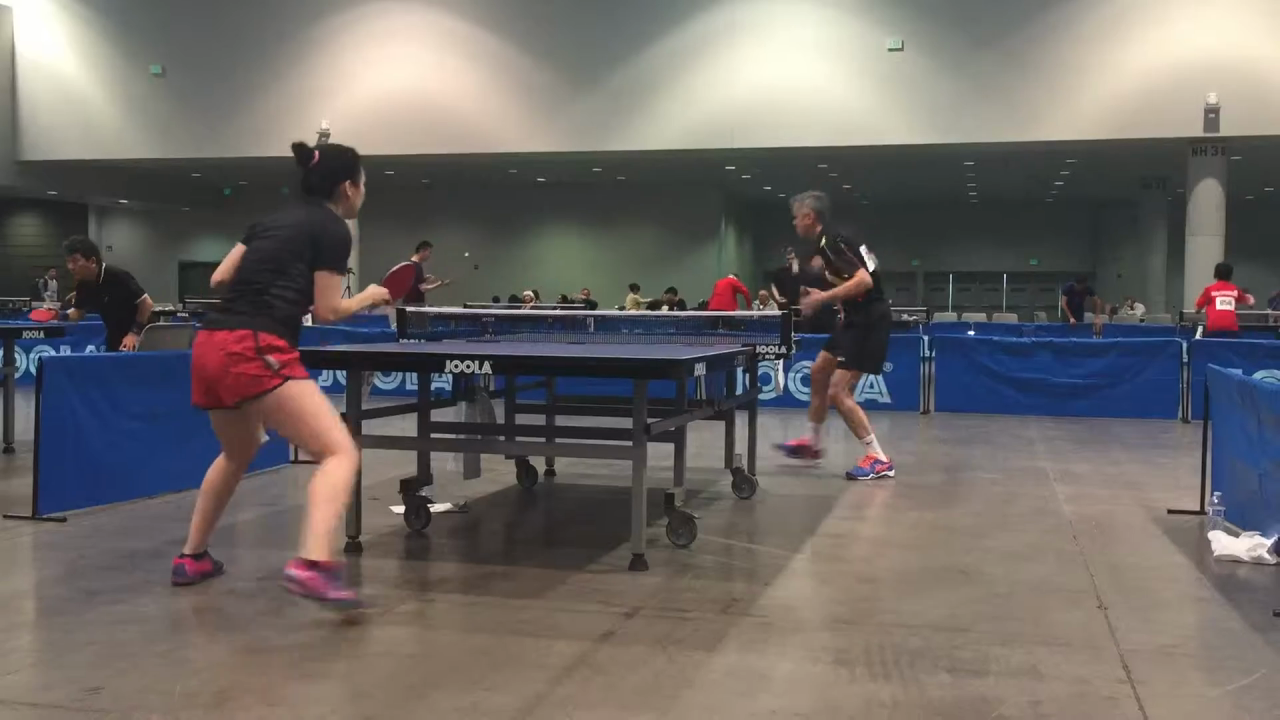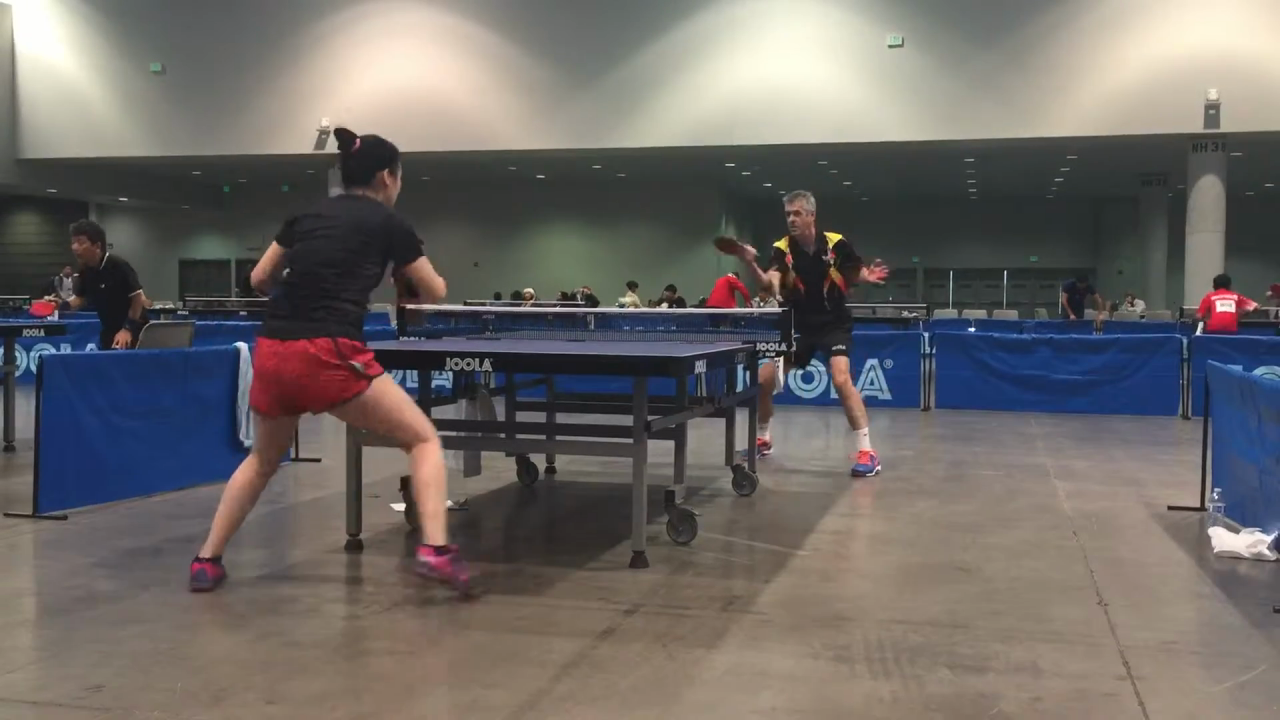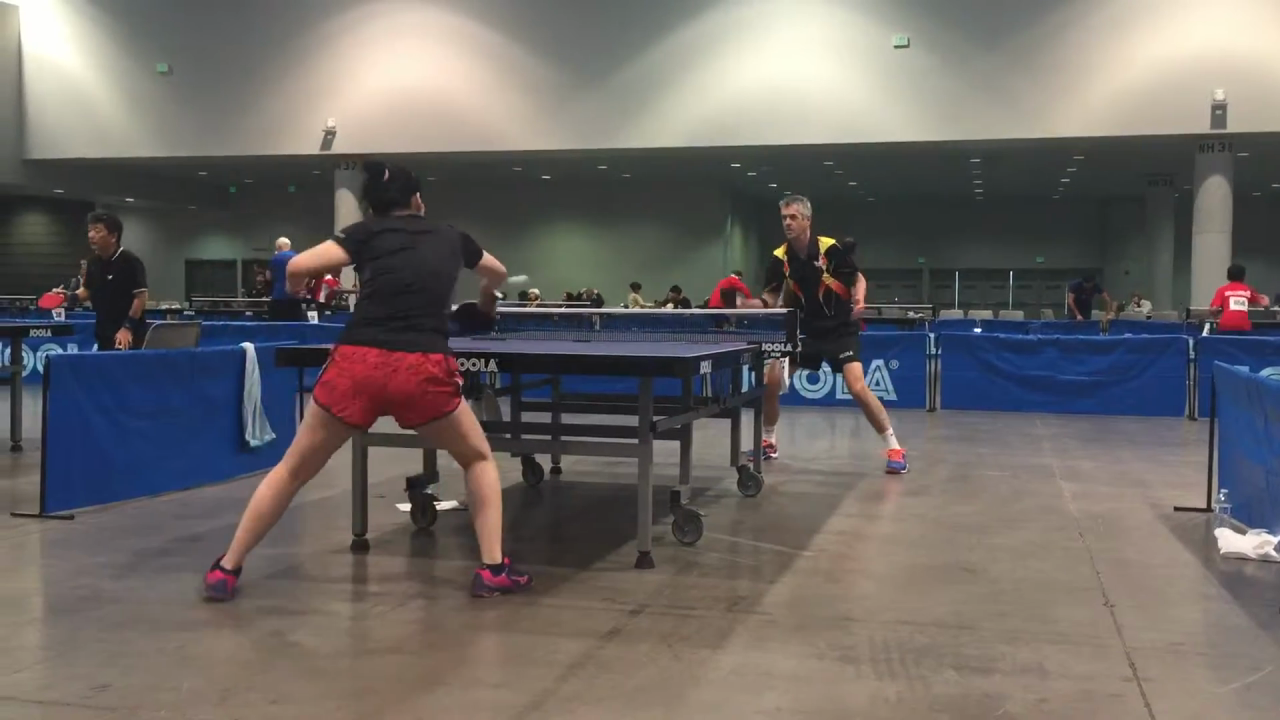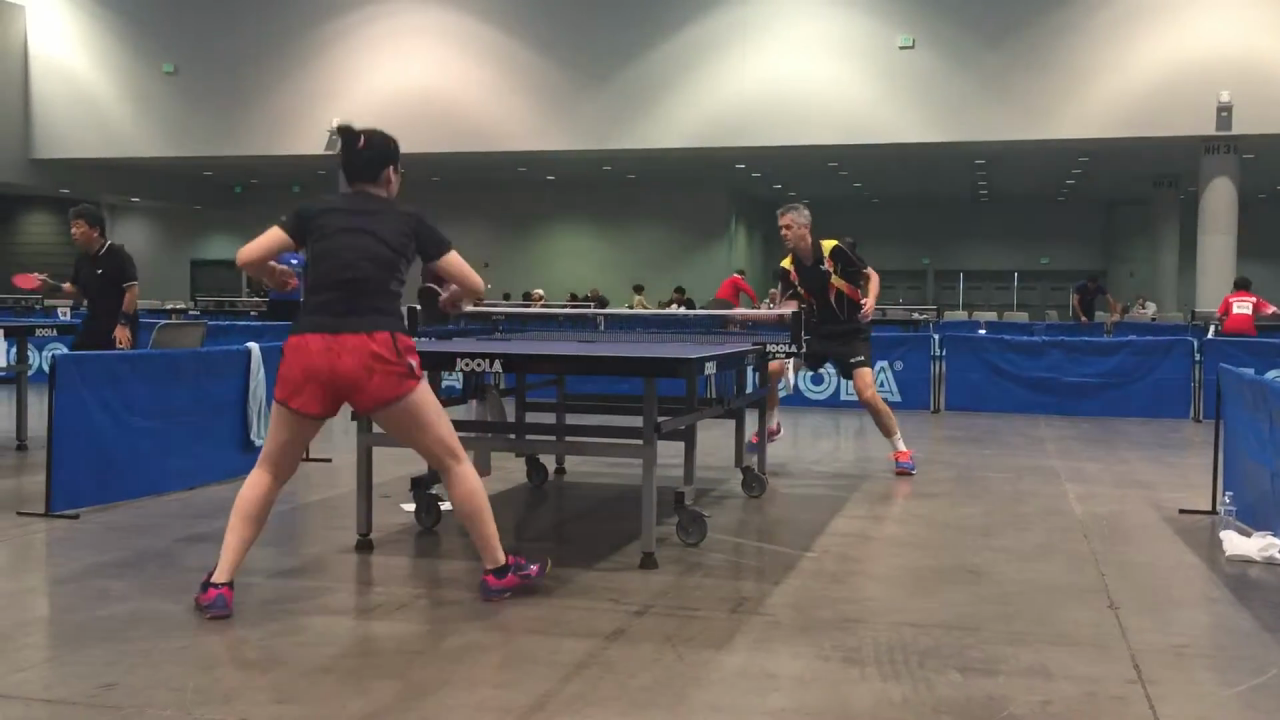
dt=0.4s
person 1, frame 1
left shoulder: (273, 221)
right shoulder: (332, 228)
left elbow: (221, 279)
right elbow: (328, 312)
right wrist: (371, 296)
left hip: (211, 345)
right hip: (253, 349)
left knee: (239, 451)
right knee: (340, 454)
left ankle: (191, 557)
right ankle: (313, 566)
person 1, frame 2
left shoulder: (305, 215)
right shoulder: (387, 223)
left elbow: (259, 279)
right elbow: (435, 292)
right wrist: (421, 271)
left hip: (272, 353)
right hip: (330, 354)
left knee: (263, 460)
right knee: (424, 440)
left ankle: (207, 562)
right ankle: (436, 553)
person 1, frame 3
left shoulder: (366, 232)
right shoulder: (449, 236)
left elbow: (298, 267)
right elbow: (498, 274)
left wrist: (294, 285)
right wrist: (486, 298)
left hip: (357, 365)
right hip: (425, 370)
left knee: (293, 469)
right knee: (478, 458)
left ankle: (224, 571)
right ankle: (493, 569)
person 1, frame 4
left shoulder: (316, 211)
right shoulder: (408, 221)
left elbow: (245, 258)
right elbow: (475, 286)
left wrist: (275, 275)
right wrist: (455, 298)
left hip: (308, 352)
right hip: (378, 354)
left knee: (269, 471)
right knee: (451, 460)
left ankle: (219, 586)
right ankle: (498, 570)
person 2, frame 1
left shoulder: (832, 242)
right shoulder: (827, 243)
left elbow: (864, 281)
left wrist: (823, 298)
left hip: (869, 321)
right hip: (858, 319)
left knee: (837, 392)
right knee: (818, 373)
left ankle: (878, 459)
right ankle: (812, 443)
person 2, frame 2
left shoulder: (837, 244)
right shoulder: (782, 250)
left elbow: (855, 272)
right elbow: (772, 287)
left wrist: (868, 275)
right wrist: (752, 266)
left hip: (834, 323)
right hip: (799, 323)
left knee: (841, 380)
right knee: (765, 381)
left ankle: (866, 452)
right ankle: (763, 440)
person 2, frame 3
left shoulder: (831, 249)
right shoulder: (780, 258)
left elbow: (857, 280)
right elbow: (770, 301)
left wrist: (858, 301)
right wrist: (747, 304)
left hip: (840, 329)
right hip: (804, 330)
left knee: (858, 388)
right knee: (769, 382)
left ankle: (894, 448)
right ankle: (768, 442)
person 2, frame 4
left shoulder: (835, 250)
right shoulder: (787, 268)
left elbow: (872, 276)
right elbow: (789, 311)
left wrist: (871, 301)
left hip: (850, 333)
right hip: (814, 332)
left knee: (867, 395)
right knee: (770, 371)
left ankle: (901, 452)
right ankle: (770, 427)
